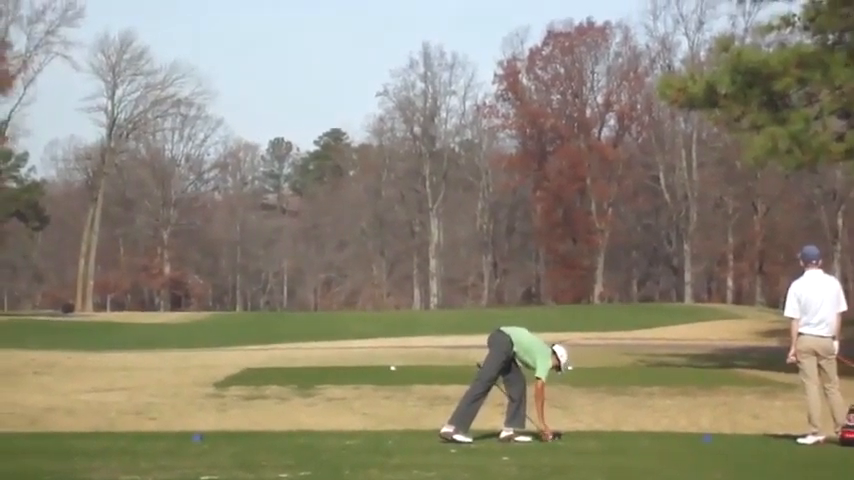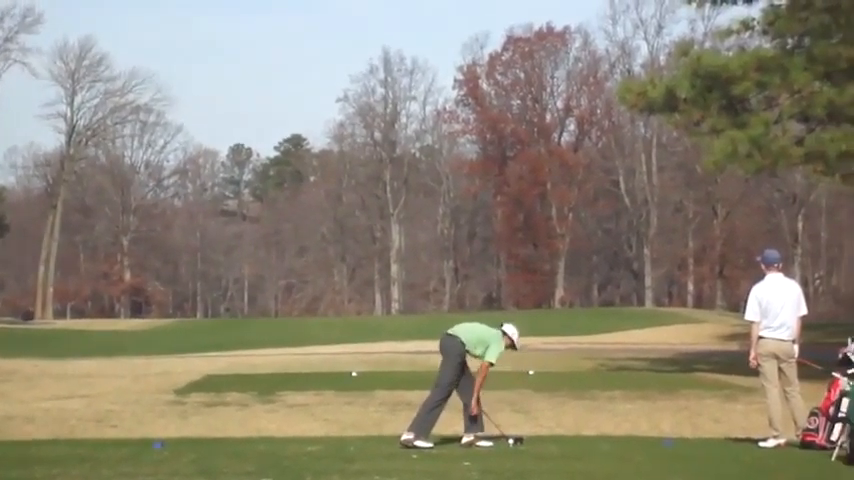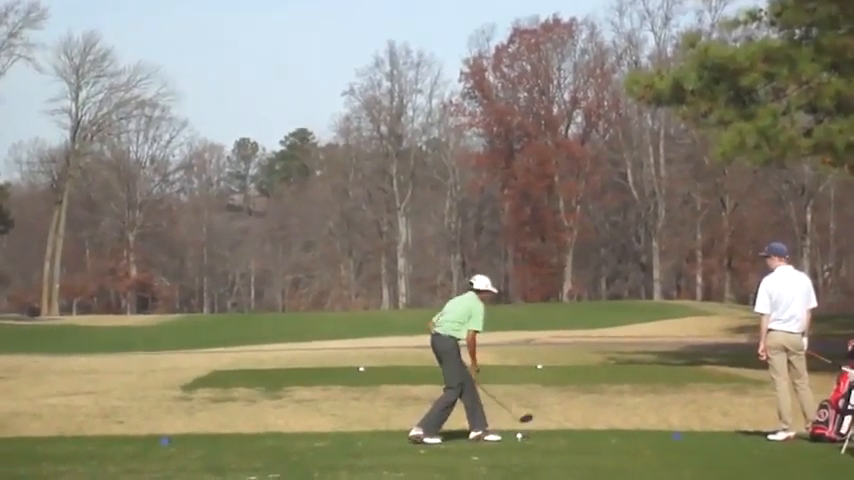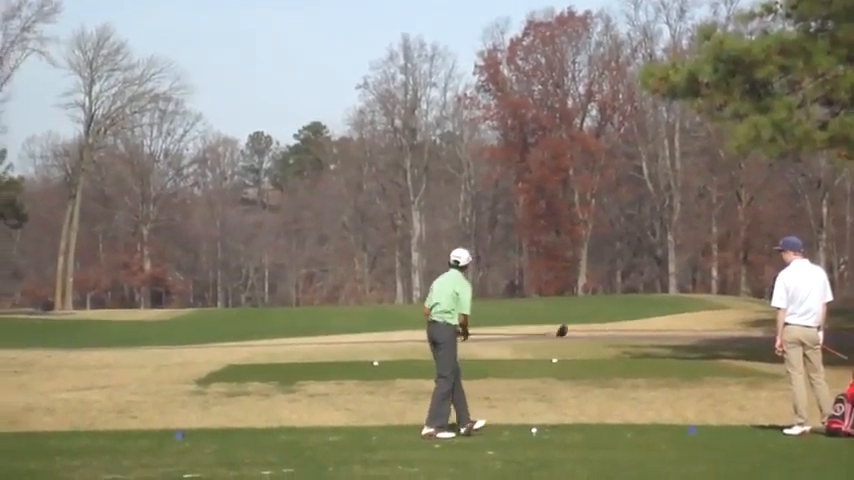
dt=0.3s
person 1, frame 1
left shoulder: (798, 285)
right shoulder: (833, 283)
left elbow: (795, 320)
right elbow: (838, 315)
left wrist: (793, 346)
right wrist: (836, 340)
left hip: (806, 340)
right hip: (827, 340)
left knee: (811, 387)
right knee: (832, 386)
left ankle: (815, 432)
right ankle: (842, 428)
person 1, frame 2
left shoulder: (759, 289)
right shoulder: (794, 287)
left elbow: (756, 323)
right elbow: (799, 319)
left wrist: (753, 350)
right wrist: (796, 343)
left hip: (766, 343)
right hip: (787, 344)
left knee: (772, 390)
right knee: (792, 389)
left ankle: (777, 435)
right ankle: (803, 431)
person 1, frame 3
left shoulder: (769, 281)
right shoulder: (803, 279)
left elbow: (765, 315)
right elbow: (808, 311)
left wrist: (762, 342)
right wrist: (805, 336)
left hip: (775, 336)
right hip: (796, 336)
left knee: (781, 383)
right knee: (801, 381)
left ankle: (786, 428)
right ankle: (813, 424)
person 1, frame 4
left shoulder: (785, 275)
right shoulder: (819, 272)
left elbow: (782, 310)
right elbow: (824, 305)
left wrist: (779, 337)
right wrist: (820, 330)
left hip: (792, 330)
right hip: (812, 330)
left knee: (796, 377)
right knee: (817, 376)
left ankle: (802, 422)
right ankle: (828, 418)
person 2, frame 1
left shoulder: (542, 350)
right shoulder: (546, 358)
right elbow: (539, 389)
right wrist: (542, 422)
left hip: (499, 337)
right hip: (503, 342)
left knee: (518, 383)
right knee: (482, 384)
left ankle: (511, 429)
right ankle: (452, 428)
person 2, frame 2
left shoulder: (487, 332)
right shoulder: (498, 341)
right elbow: (484, 369)
right wrist: (475, 399)
left hip: (447, 340)
right hip: (455, 346)
left knee: (469, 388)
right knee: (440, 391)
left ankle: (471, 434)
right ankle: (412, 434)
person 2, frame 3
left shoulder: (460, 299)
right shoulder: (477, 305)
left elbow: (431, 324)
right elbow: (470, 337)
right wrist: (474, 363)
left hip: (437, 338)
right hip: (447, 342)
left knee: (466, 383)
right knee: (454, 389)
left ankle: (478, 429)
right ankle: (421, 430)
person 2, frame 4
left shoulder: (439, 280)
right shoulder: (463, 284)
left elbow: (426, 310)
right elbow: (463, 317)
right wrist: (465, 331)
left hip: (433, 327)
right hip: (446, 329)
left knee: (453, 376)
right knee: (446, 378)
left ankle: (465, 422)
right ankle: (433, 426)
